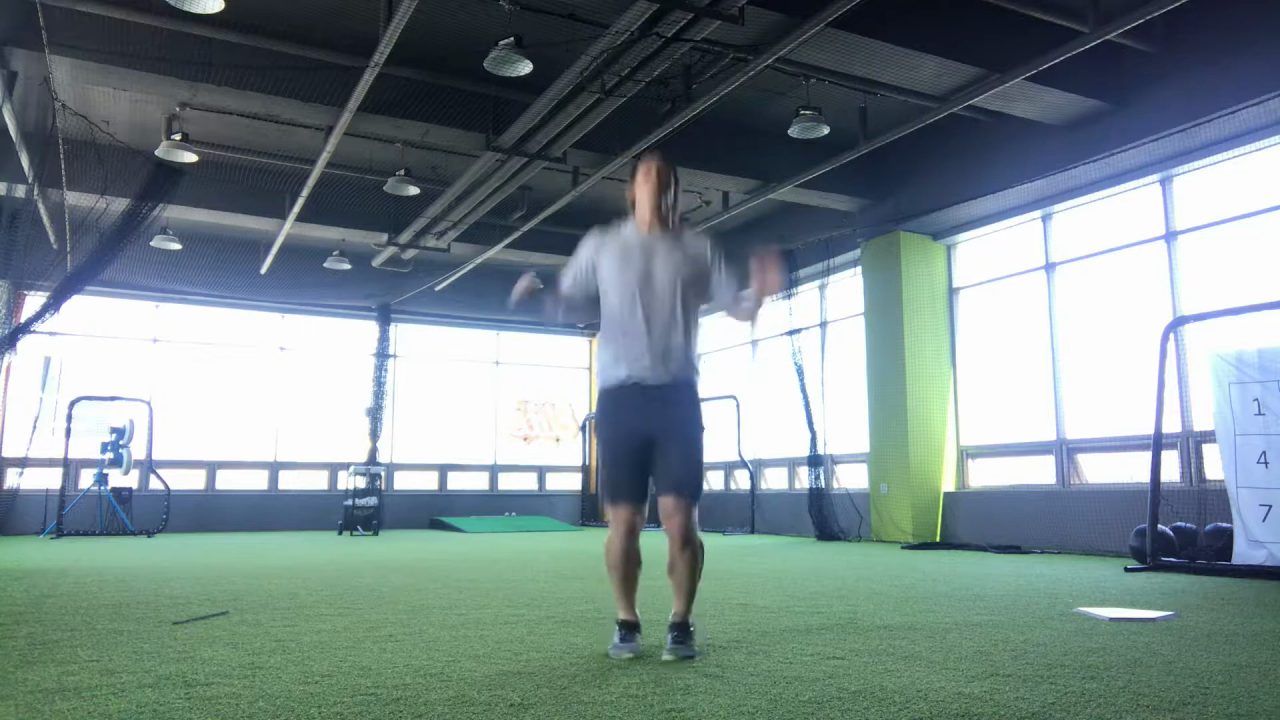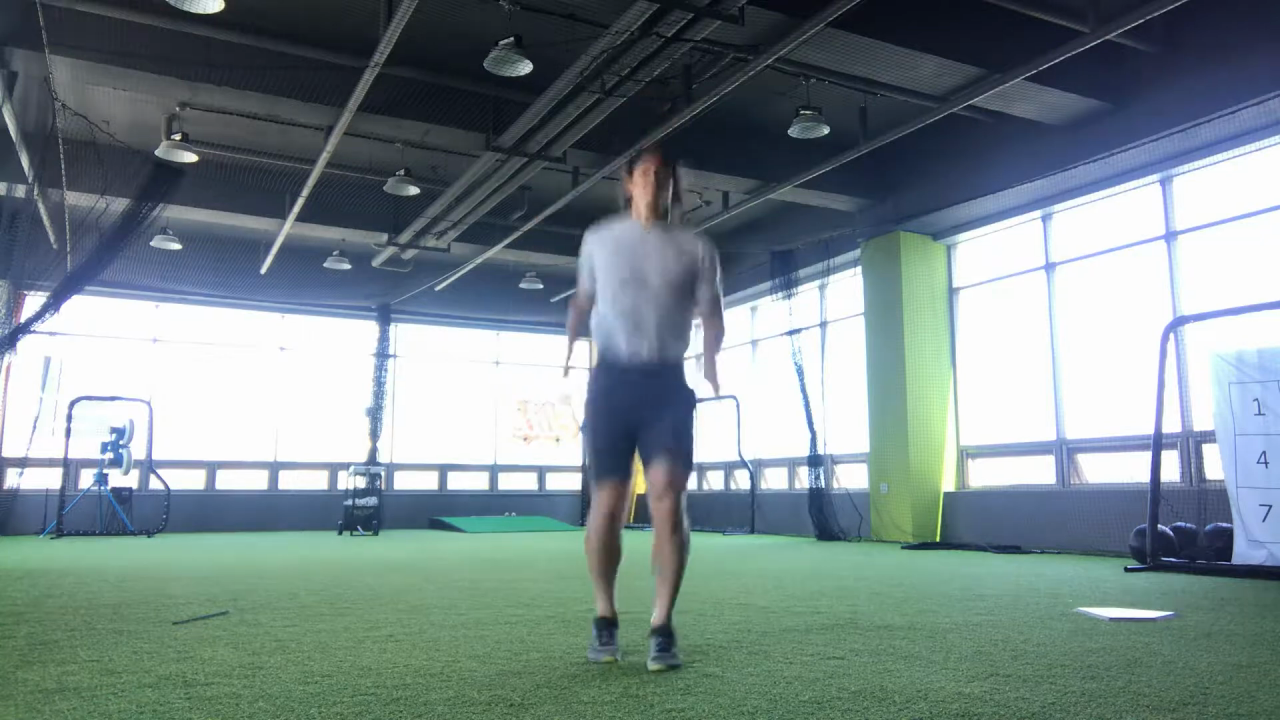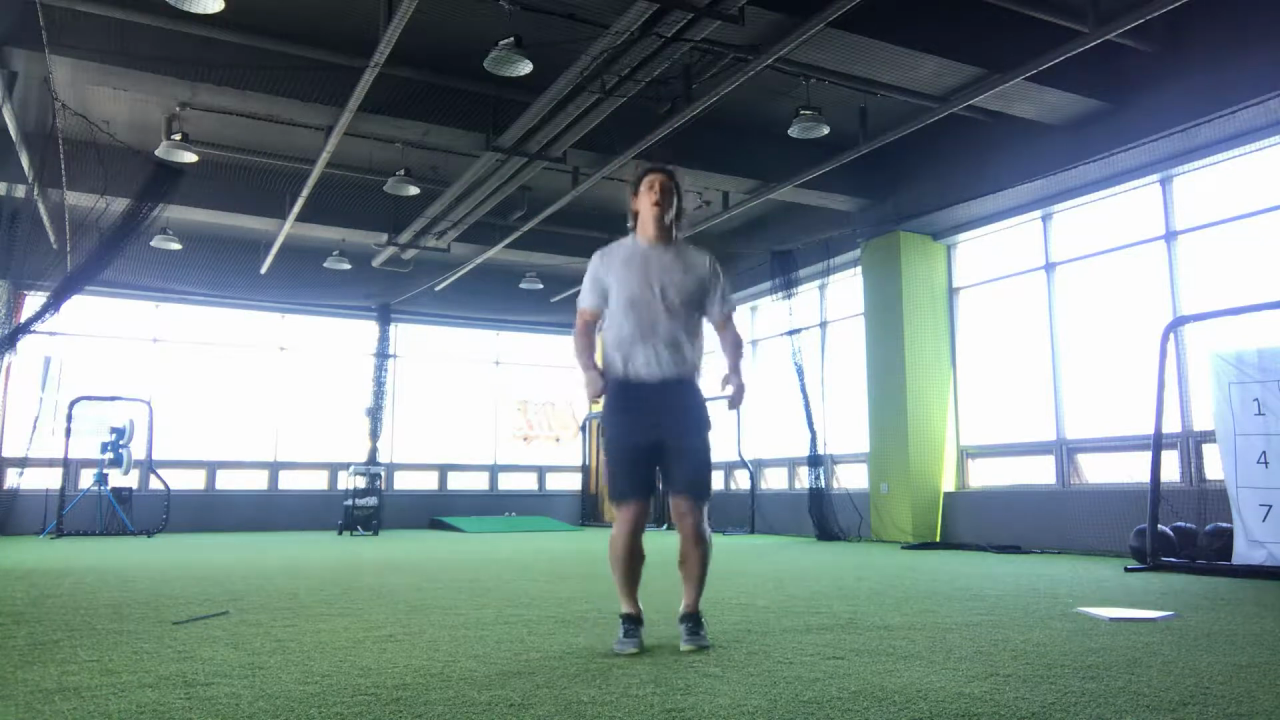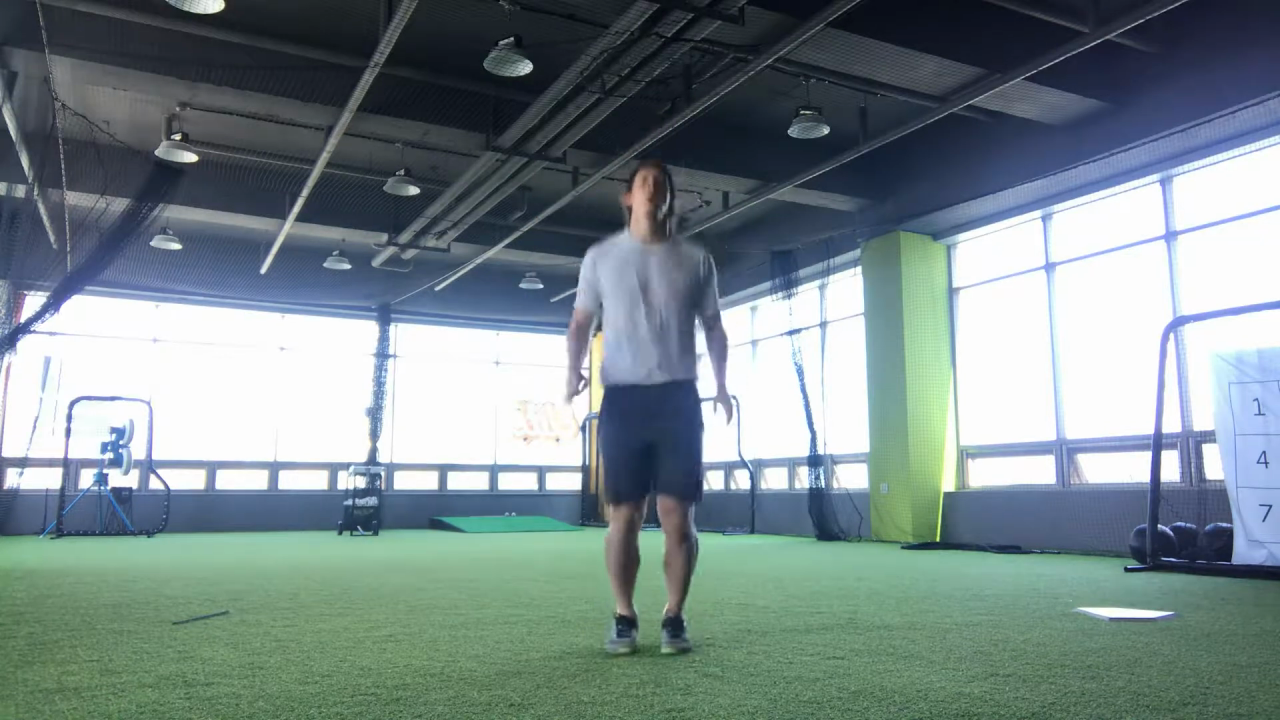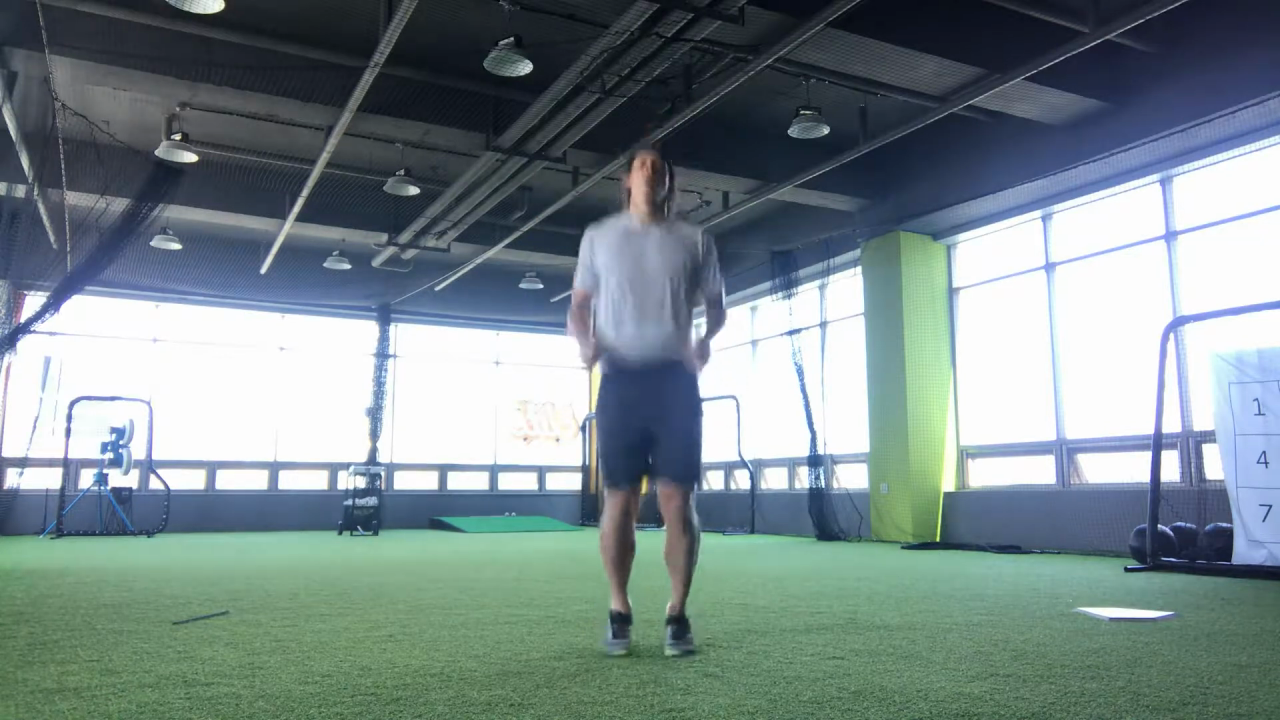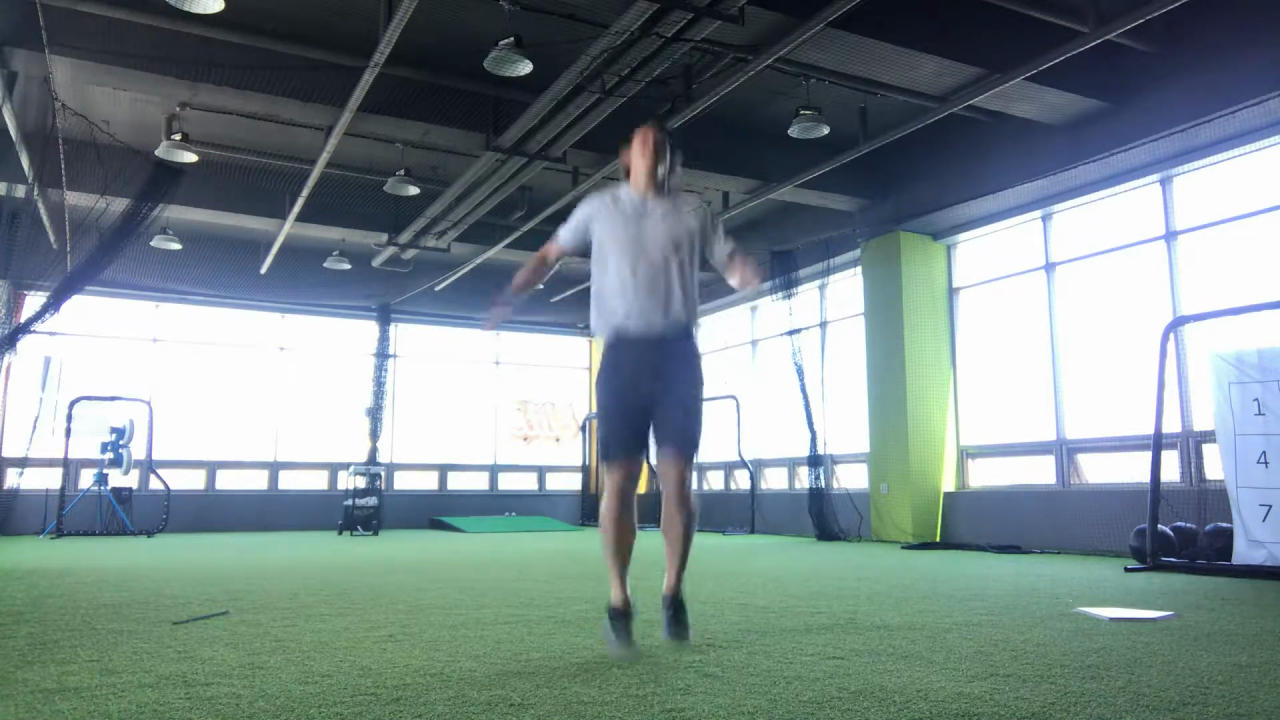
dt=0.5s
person 1, frame 1
left shoulder: (699, 251)
right shoulder: (600, 246)
left elbow: (736, 307)
right elbow: (568, 298)
left wrist: (759, 291)
right wrist: (532, 291)
left hip: (676, 400)
right hip: (622, 399)
left knee: (680, 521)
right knee: (622, 523)
left ankle: (680, 622)
right ankle: (626, 622)
person 1, frame 2
left shoulder: (695, 246)
right shoulder: (600, 238)
left elbow: (711, 315)
right elbow: (584, 300)
left wrist: (711, 365)
right wrist: (568, 352)
left hip: (667, 380)
right hip: (615, 379)
left knee: (667, 499)
right knee: (608, 506)
left ankle: (662, 628)
right ankle: (605, 620)
person 1, frame 3
left shoulder: (700, 263)
right shoulder: (607, 260)
left elbow: (725, 327)
right elbow: (584, 327)
left wrist: (734, 373)
right wrist: (589, 370)
left hip: (681, 397)
right hip: (627, 398)
left knee: (690, 515)
right knee: (629, 517)
left ankle: (690, 612)
right ankle: (630, 616)
person 1, frame 4
left shoulder: (695, 259)
right shoulder: (601, 257)
left elbow: (713, 326)
right elbow: (581, 323)
left wrist: (721, 381)
right wrist: (573, 369)
left hip: (678, 398)
right hip: (623, 398)
left knee: (677, 518)
right knee: (624, 518)
left ankle: (673, 617)
right ankle: (624, 617)
person 1, frame 5
left shoulder: (693, 238)
right shoulder: (600, 236)
left elbow: (715, 303)
right elbow: (579, 304)
left wrist: (707, 337)
right wrist: (585, 338)
left hip: (675, 378)
right hip: (621, 379)
left knee: (677, 504)
right knee: (620, 505)
left ankle: (677, 613)
right ankle: (619, 610)
person 1, frame 6
left shoulder: (693, 215)
right shoulder: (598, 208)
left elbow: (735, 269)
right elbow: (549, 255)
left wrist: (747, 273)
right wrist: (509, 296)
left hip: (677, 353)
right hip: (623, 356)
left knee: (676, 483)
right knee: (619, 485)
left ankle: (672, 595)
right ankle: (618, 603)
